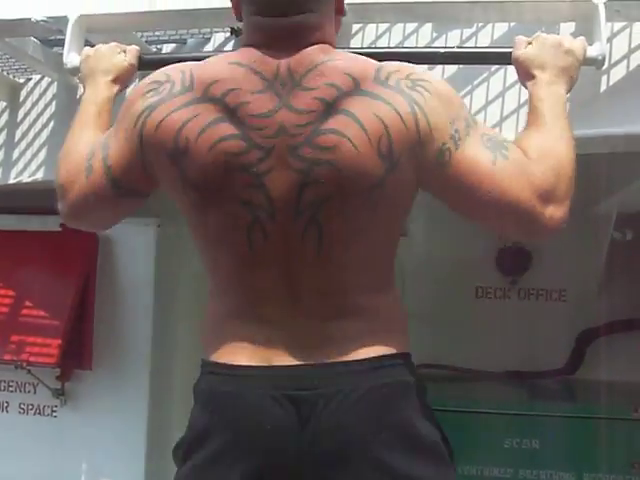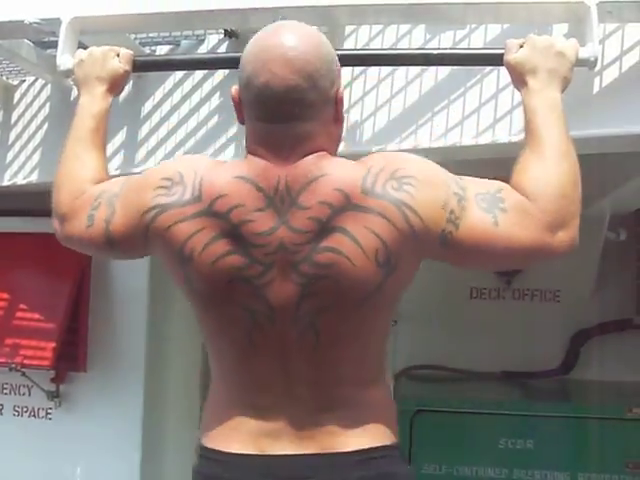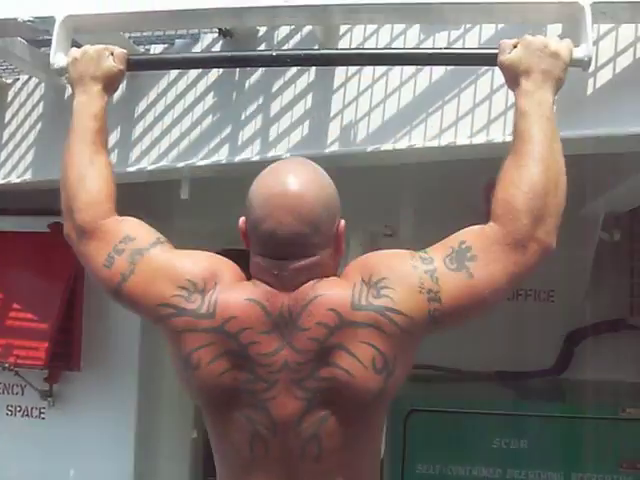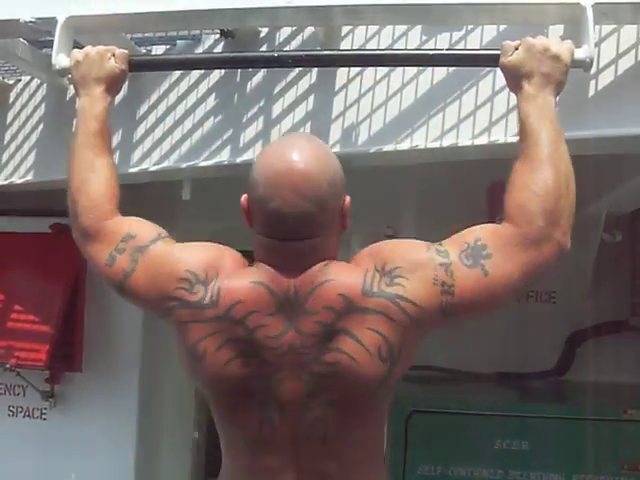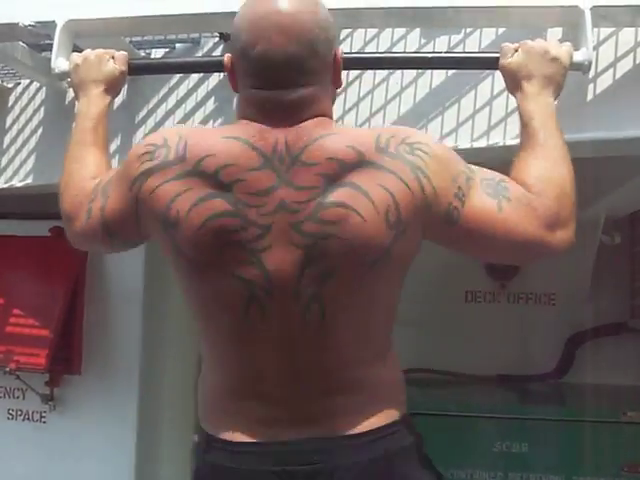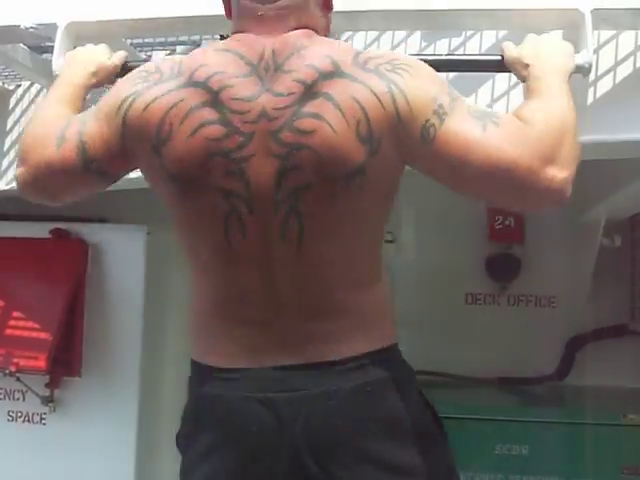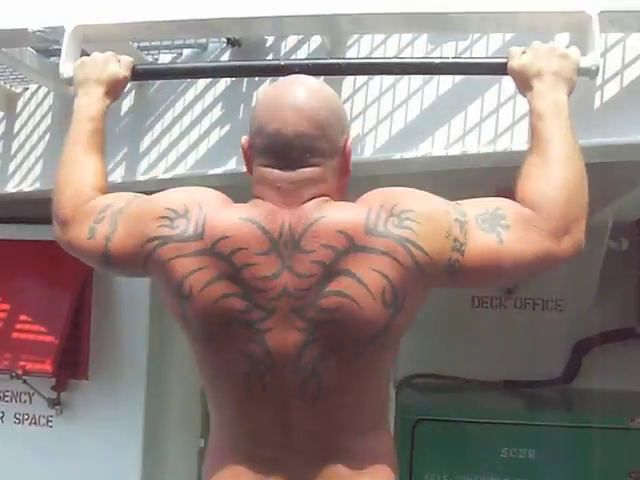
dt=0.3s
person 1, frame 1
left shoulder: (169, 99)
right shoulder: (402, 96)
left elbow: (76, 201)
right elbow: (543, 204)
left wrist: (99, 86)
right wrist: (549, 83)
left hip: (234, 406)
right hip: (371, 404)
person 1, frame 2
left shoulder: (182, 193)
right shoulder: (394, 191)
left elbow: (70, 215)
right elbow: (552, 225)
left wrist: (95, 92)
right wrist: (542, 86)
person 1, frame 3
left shoulder: (198, 305)
right shoulder: (384, 307)
left elbow: (87, 225)
right elbow: (528, 232)
left wrist: (90, 94)
right wrist: (535, 90)
person 1, frame 4
left shoulder: (203, 295)
right shoulder: (389, 296)
left elbow: (93, 226)
right elbow: (543, 233)
left wrist: (94, 95)
right wrist: (537, 92)
person 1, frame 5
left shoulder: (170, 161)
right shoulder: (400, 163)
left elbow: (83, 222)
right elbow: (551, 227)
left wrist: (93, 97)
right wrist: (537, 93)
person 1, frame 6
left shoulder: (155, 89)
right shoulder: (385, 82)
left elbow: (37, 173)
right elbow: (546, 173)
left wrist: (76, 73)
right wrist: (546, 72)
left hip: (226, 403)
right hip: (358, 397)
person 1, frame 7
left shoulder: (190, 229)
right shoulder: (393, 233)
left elbow: (74, 219)
right elbow: (557, 229)
left wrist: (92, 97)
right wrist: (548, 94)
